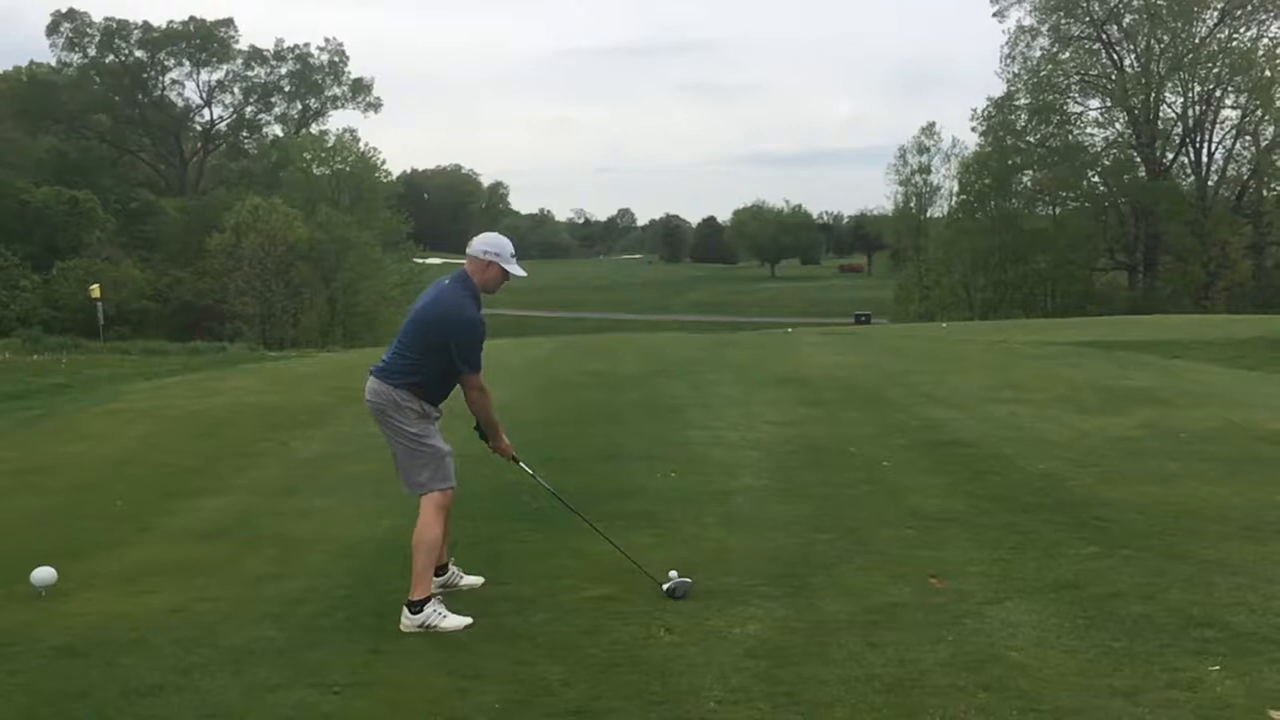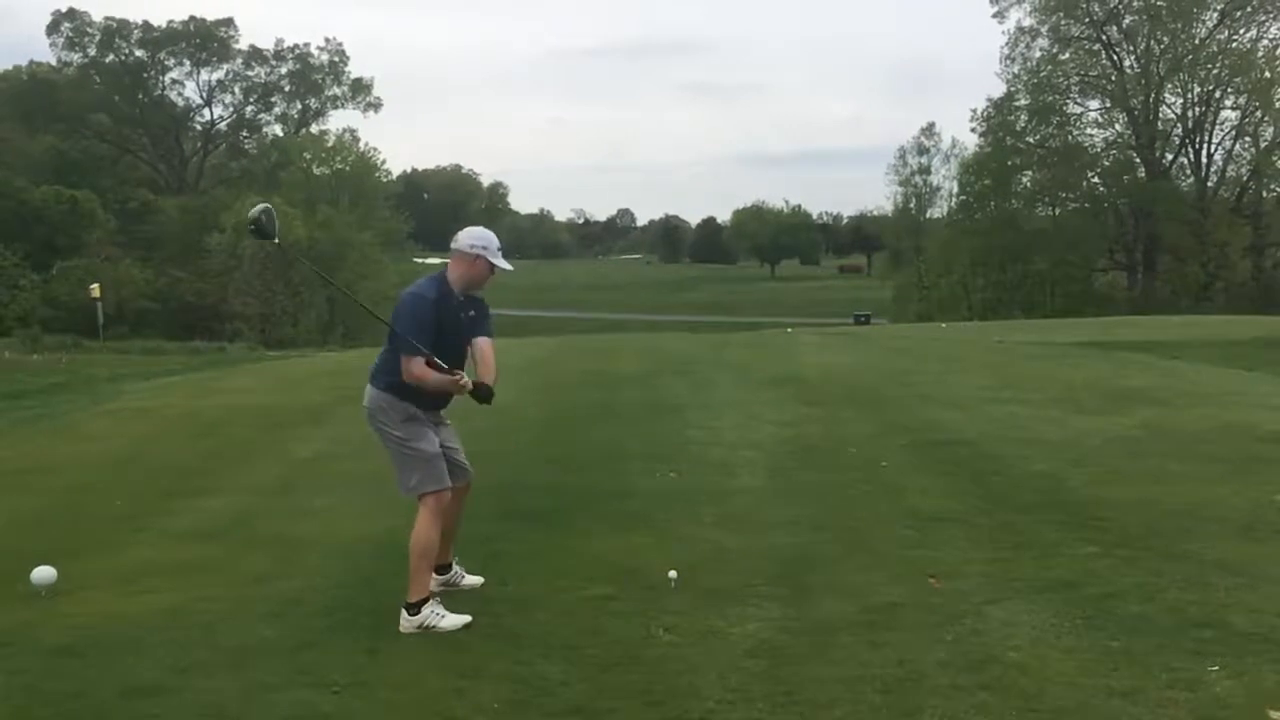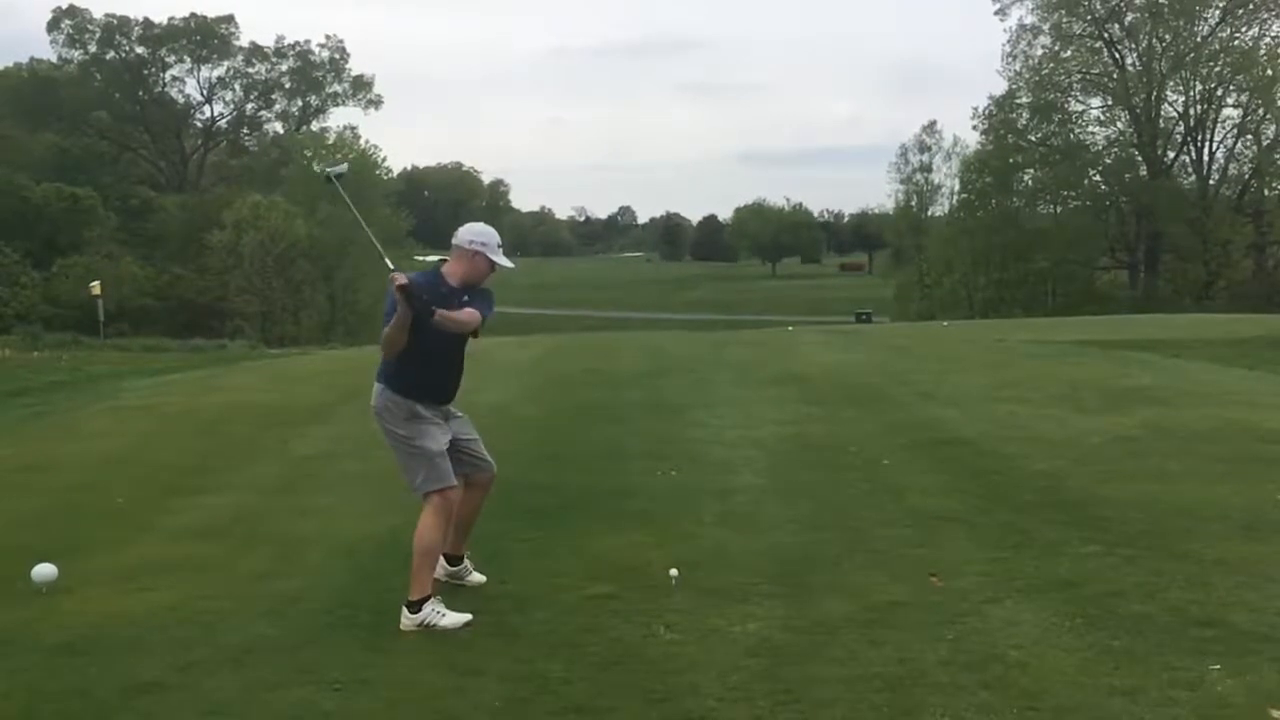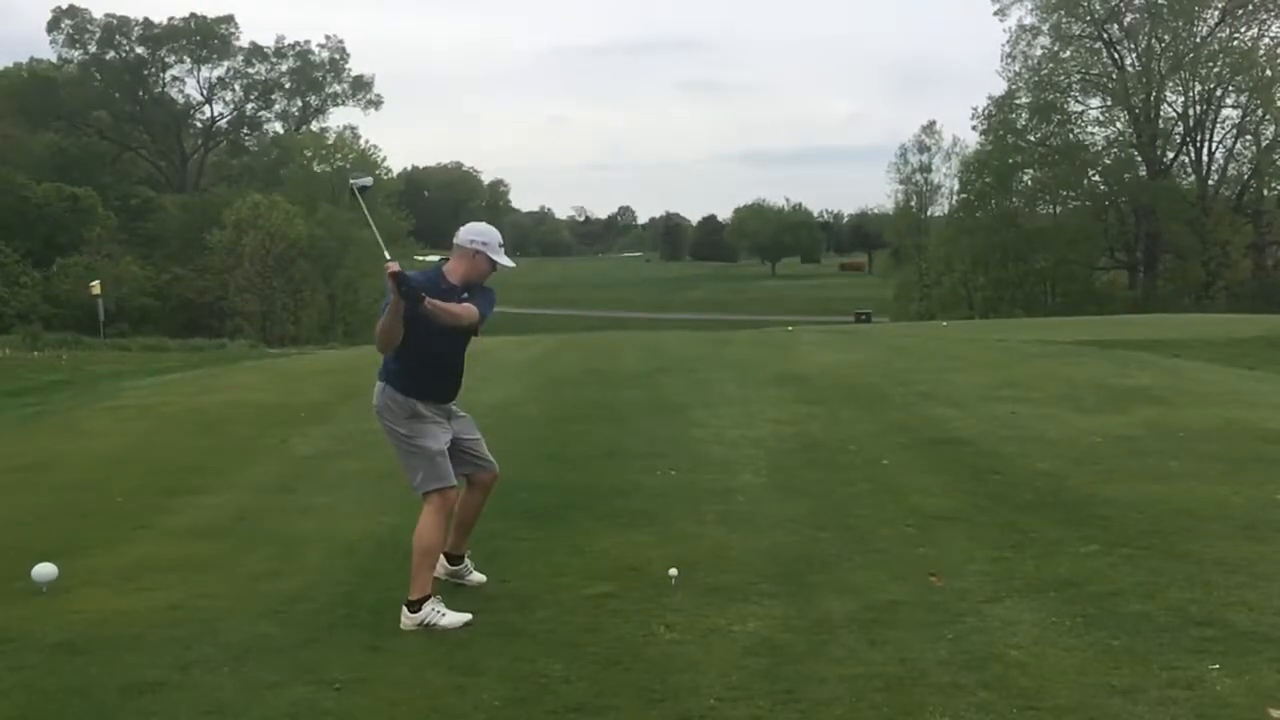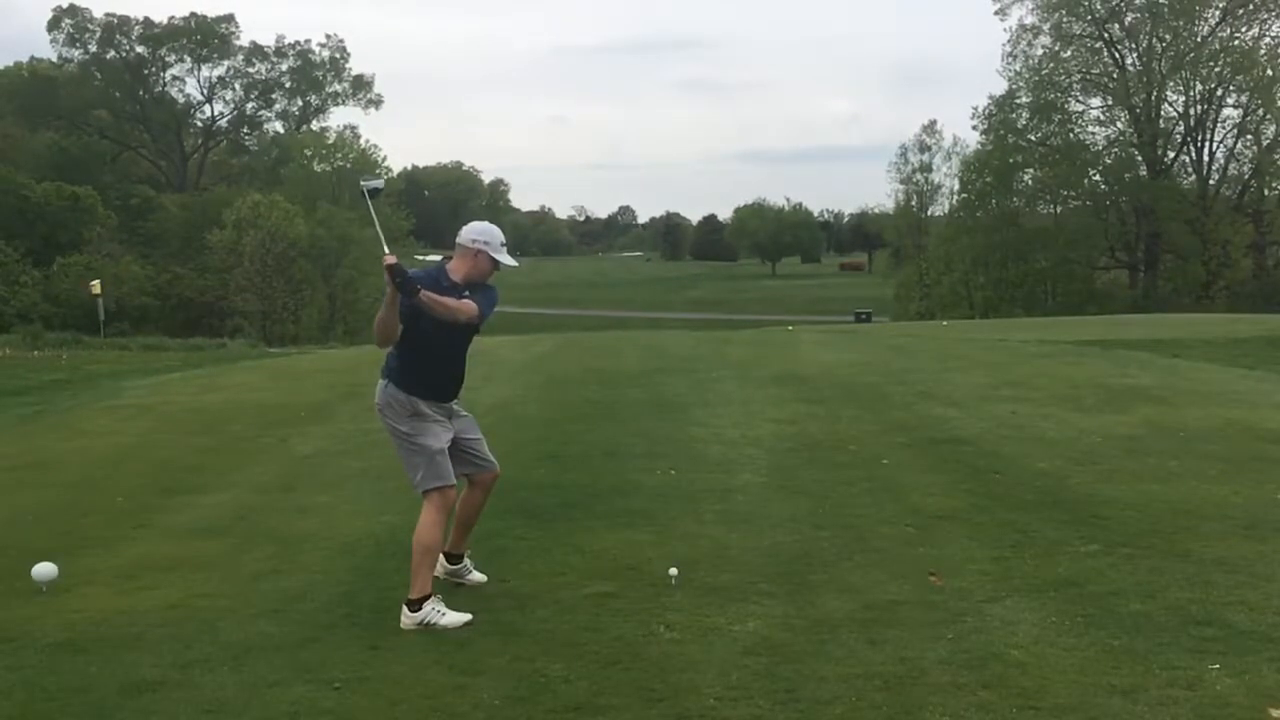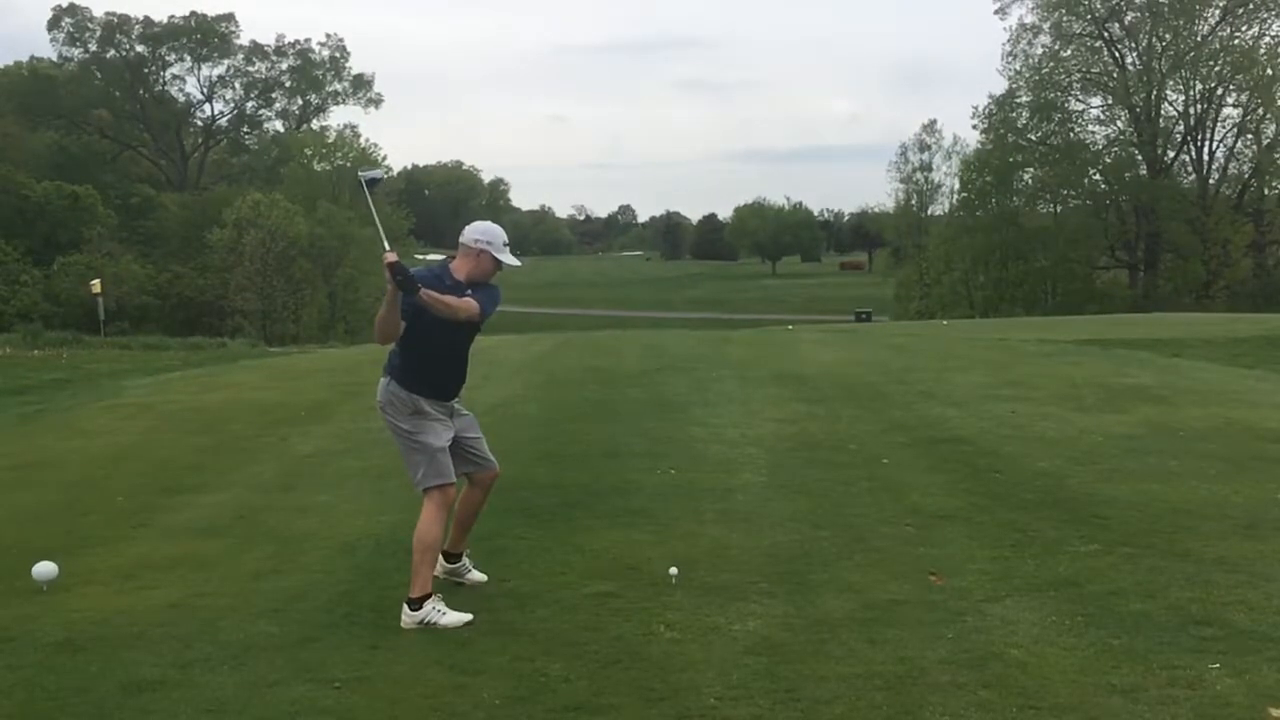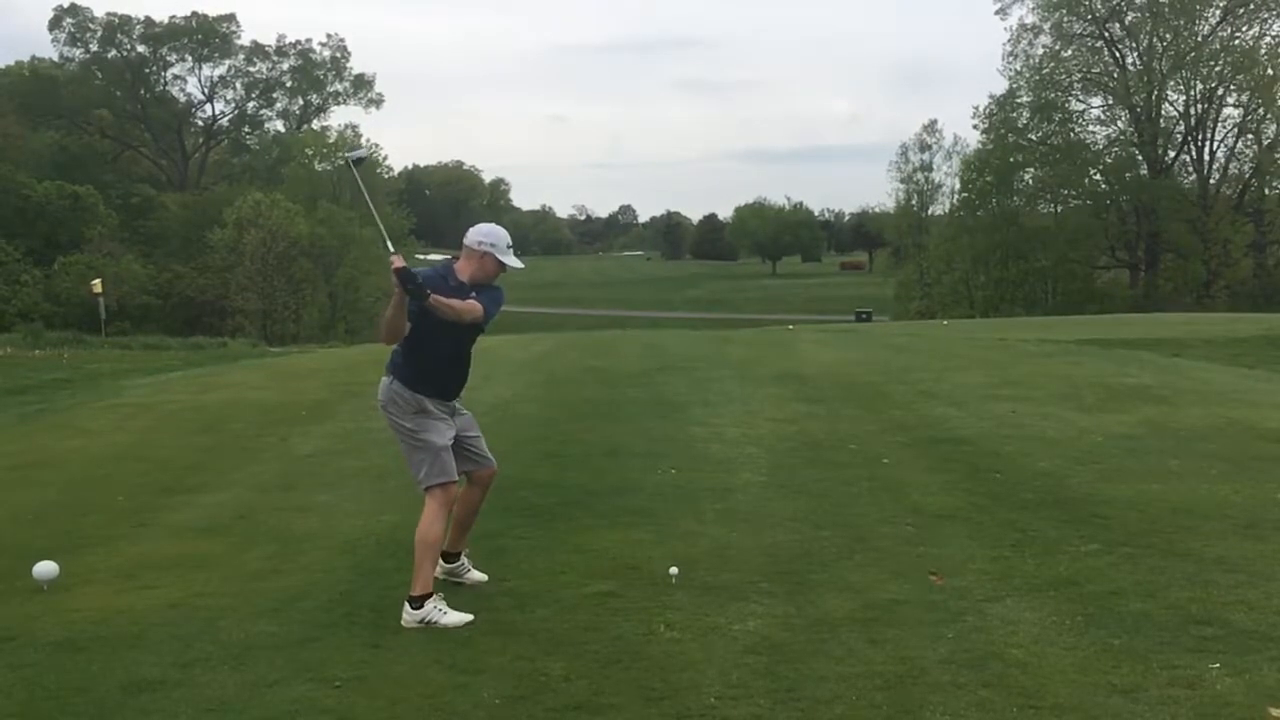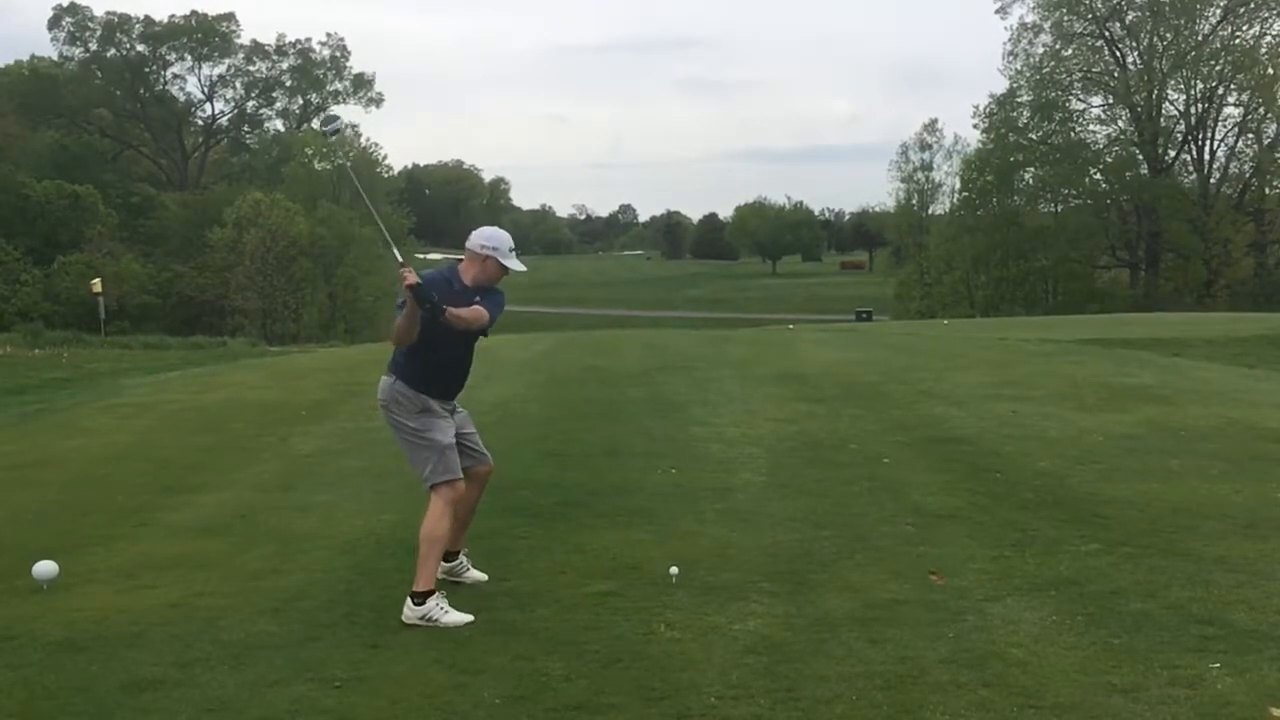
dt=0.4s
person 1, frame 1
left shoulder: (450, 289)
right shoulder: (463, 313)
left elbow: (468, 374)
right elbow: (474, 387)
left wrist: (487, 426)
right wrist: (496, 435)
left hip: (403, 395)
right hip: (401, 400)
left knee: (440, 486)
right knee: (437, 495)
left ankle: (440, 571)
right ankle: (418, 607)
person 1, frame 2
left shoulder: (475, 306)
right shoulder: (420, 298)
left elbow: (483, 348)
right elbow: (411, 373)
left wrist: (483, 385)
right wrist: (454, 385)
left hip: (428, 408)
right hip: (395, 405)
left knee: (459, 481)
right knee: (436, 497)
left ankle: (442, 569)
right ankle: (417, 609)
person 1, frame 3
left shoulder: (479, 296)
right shoulder: (413, 286)
left elbow: (466, 322)
right elbow: (388, 351)
left wrist: (430, 312)
right wrist: (404, 310)
left hip: (441, 404)
right hip: (403, 405)
left knee: (482, 475)
right knee: (442, 496)
left ankle: (452, 561)
right ankle: (418, 607)
person 1, frame 4
left shoulder: (481, 294)
right shoulder: (416, 283)
left elbow: (463, 317)
right elbow: (384, 345)
left wrist: (421, 302)
right wrist: (396, 300)
left hip: (443, 403)
right hip: (405, 403)
left knee: (484, 474)
right knee: (442, 495)
left ankle: (453, 560)
right ankle: (418, 606)
person 1, frame 5
left shoulder: (484, 293)
right shoulder: (416, 281)
left elbow: (461, 313)
right elbow: (383, 340)
left wrist: (416, 293)
right wrist: (394, 292)
left hip: (445, 402)
right hip: (406, 402)
left knee: (486, 474)
right knee: (441, 495)
left ankle: (453, 559)
right ankle: (418, 605)
person 1, frame 6
left shoulder: (486, 292)
right shoulder: (419, 279)
left elbow: (461, 310)
right elbow: (384, 336)
left wrist: (417, 290)
right wrist: (394, 288)
left hip: (446, 400)
right hip: (407, 399)
left knee: (485, 474)
right knee: (441, 493)
left ankle: (452, 558)
right ankle: (419, 605)
person 1, frame 7
left shoulder: (489, 293)
right shoulder: (425, 279)
left elbow: (466, 313)
right elbow: (390, 336)
left wrist: (426, 297)
right wrist: (401, 291)
left hip: (445, 399)
right hip: (409, 398)
left knee: (483, 472)
right knee: (443, 491)
left ankle: (451, 558)
right ankle: (420, 603)
person 1, frame 8
left shoulder: (491, 296)
right shoulder: (429, 283)
left elbow: (473, 320)
right elbow: (400, 340)
left wrist: (439, 310)
right wrist: (413, 304)
left hip: (442, 398)
right hip: (409, 397)
left knee: (479, 469)
right knee: (449, 489)
left ankle: (450, 558)
right ankle: (421, 600)
